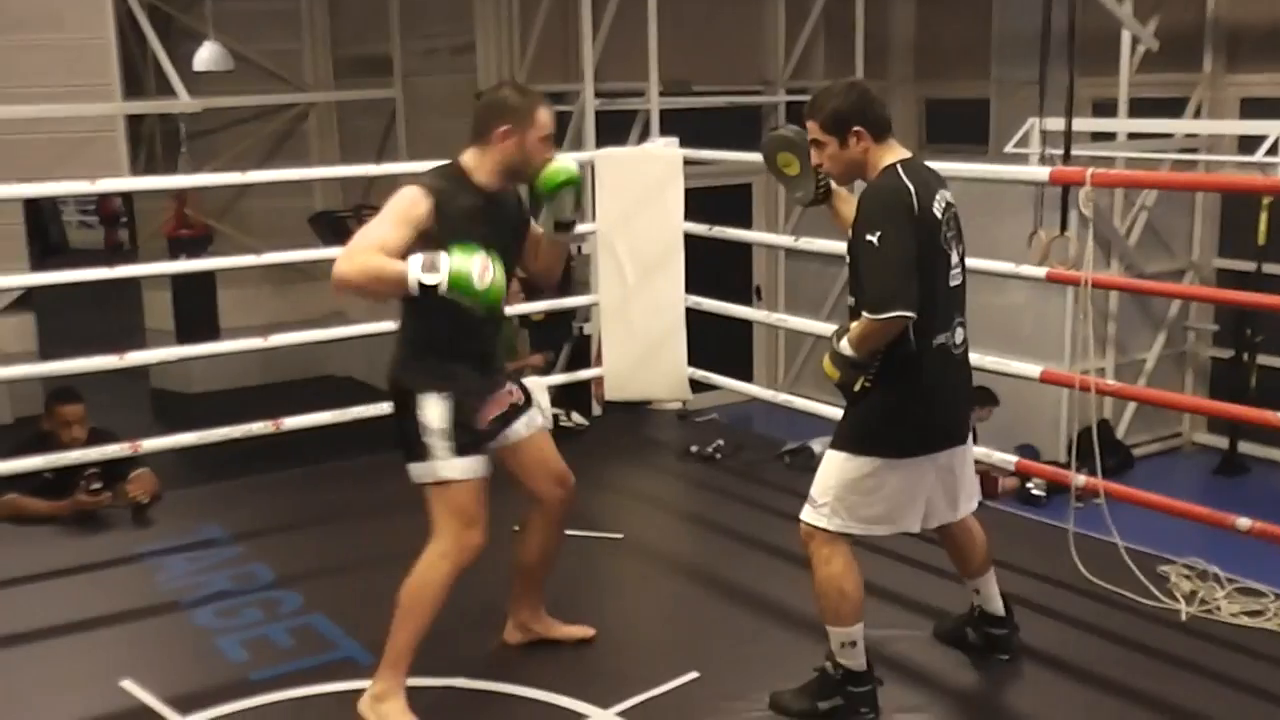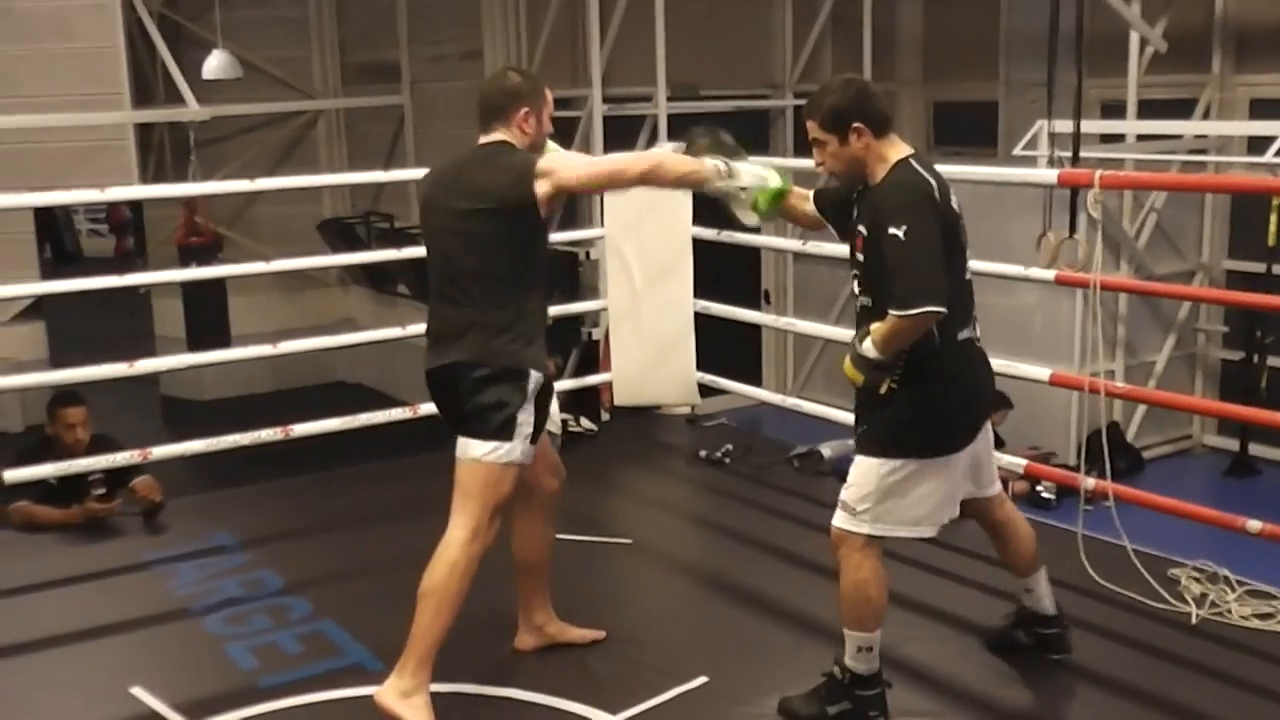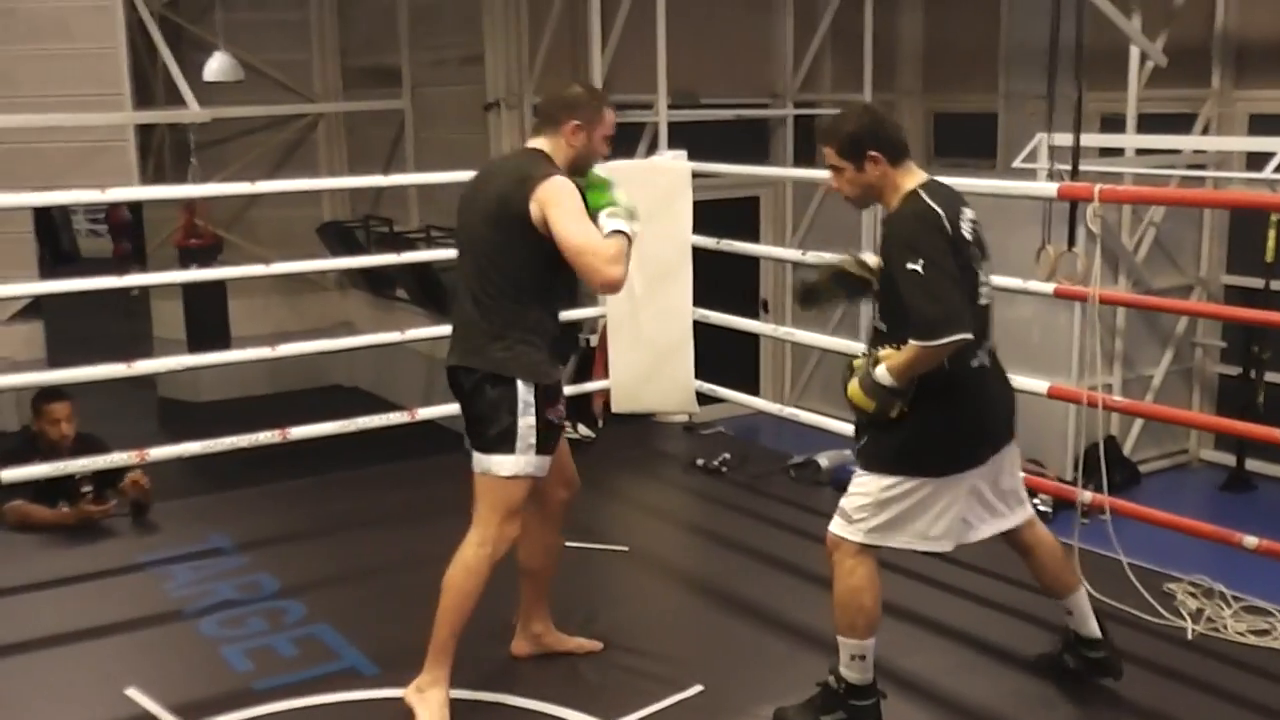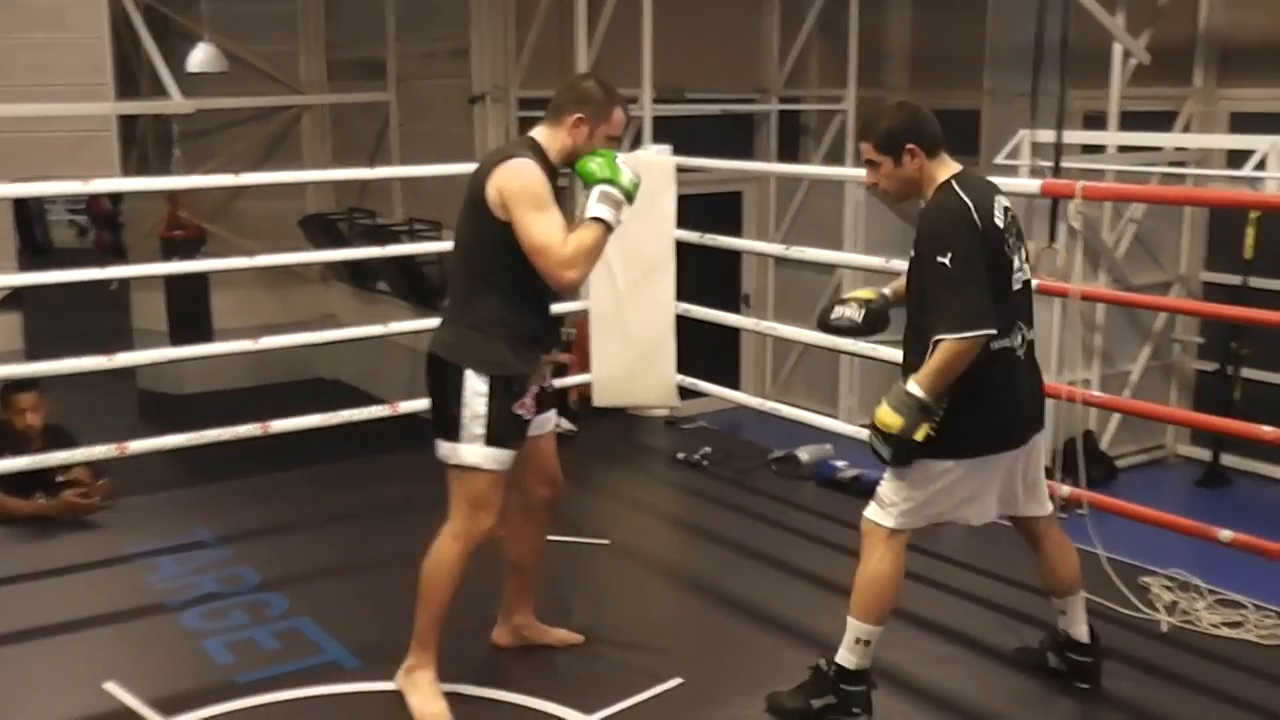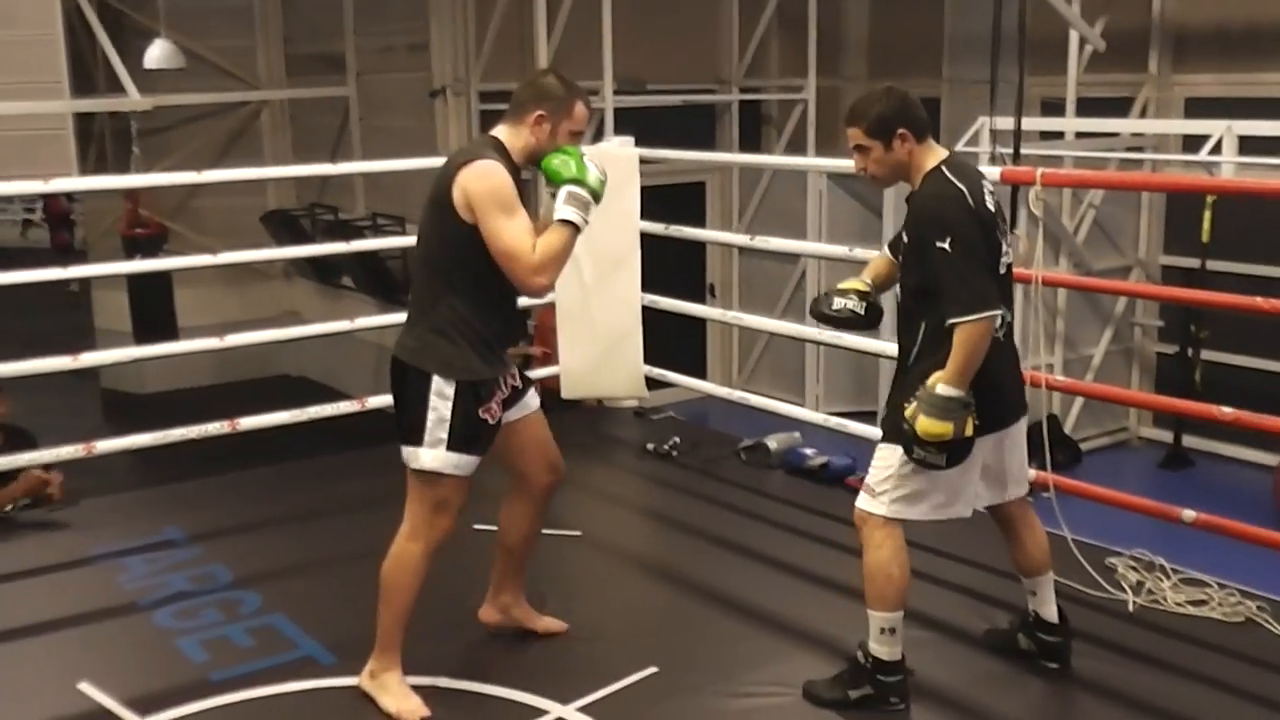
dt=0.2s
person 1, frame 1
left shoulder: (506, 197)
right shoulder: (426, 198)
left elbow: (543, 274)
right elbow: (348, 271)
left wrist: (559, 213)
right wrist: (437, 269)
left hip: (484, 375)
right hip: (436, 387)
left knee: (555, 489)
right knee: (460, 539)
left ankle: (527, 617)
person 1, frame 2
left shoulder: (439, 181)
right shoulder: (531, 172)
right elbow: (642, 167)
right wrist: (725, 174)
left hip: (454, 360)
right hip: (499, 366)
left knee: (542, 485)
right knee: (473, 523)
left ankle: (536, 620)
person 1, frame 3
left shoulder: (497, 176)
right shoulder: (551, 186)
right elbow: (606, 274)
left wrist: (594, 222)
right wrist: (617, 222)
left hip: (486, 362)
right hip: (510, 370)
left knee: (557, 490)
right knee: (498, 527)
left ankle: (534, 629)
person 1, frame 4
left shoulder: (531, 168)
right shoulder: (520, 172)
left elbow: (549, 262)
right elbow: (565, 271)
left wrist: (595, 199)
right wrist: (607, 203)
left hip: (510, 360)
right hip: (478, 366)
left knee: (541, 488)
right knee: (475, 519)
left ankle: (516, 620)
right ankle: (418, 666)
person 1, frame 5
left shoulder: (499, 169)
right shoulder: (484, 173)
left elbow: (525, 264)
right elbow: (534, 274)
left wrist: (565, 201)
right wrist: (575, 204)
left hip: (485, 361)
right hip: (443, 370)
left knee: (542, 472)
right knee: (432, 521)
left ankle: (504, 600)
right ankle: (383, 667)
person 2, frame 1
left shoulder: (889, 196)
right shoulder: (924, 182)
left elbow: (889, 312)
left wrist: (848, 348)
right wrist: (827, 191)
left hip: (898, 402)
right hip: (944, 390)
left knee: (823, 531)
right knee: (951, 513)
right ankle: (993, 622)
person 2, frame 2
left shoulder: (902, 195)
right shoulder: (904, 183)
left elbow: (920, 309)
right elbow: (818, 209)
left wrist: (870, 350)
left hip: (921, 398)
right hip: (960, 385)
left knee: (853, 535)
right knee: (989, 502)
right ankle: (1041, 620)
person 2, frame 3
left shoulder: (916, 225)
right shoulder: (940, 202)
left elbow: (945, 335)
left wrist: (884, 374)
right wrist: (872, 274)
left hip: (936, 420)
right hip: (984, 409)
left knee: (848, 543)
right knee: (1019, 524)
right ankle: (1091, 644)
person 2, frame 4
left shoulder: (945, 217)
right shoulder: (982, 195)
left elbow: (968, 330)
left wrist: (913, 394)
right wrist: (881, 299)
left hip: (970, 409)
right hip: (1016, 398)
left knee: (883, 529)
right knee: (1037, 519)
right ankle: (1078, 648)
person 2, frame 5
left shoulder: (939, 202)
right shoulder: (960, 180)
left elbow: (976, 312)
right elbow: (905, 254)
left wrist: (945, 396)
right wrist: (861, 286)
left hip: (960, 392)
right hip: (998, 387)
left knee: (875, 516)
right knee: (1011, 503)
left ankle: (882, 672)
right ankle: (1047, 630)
